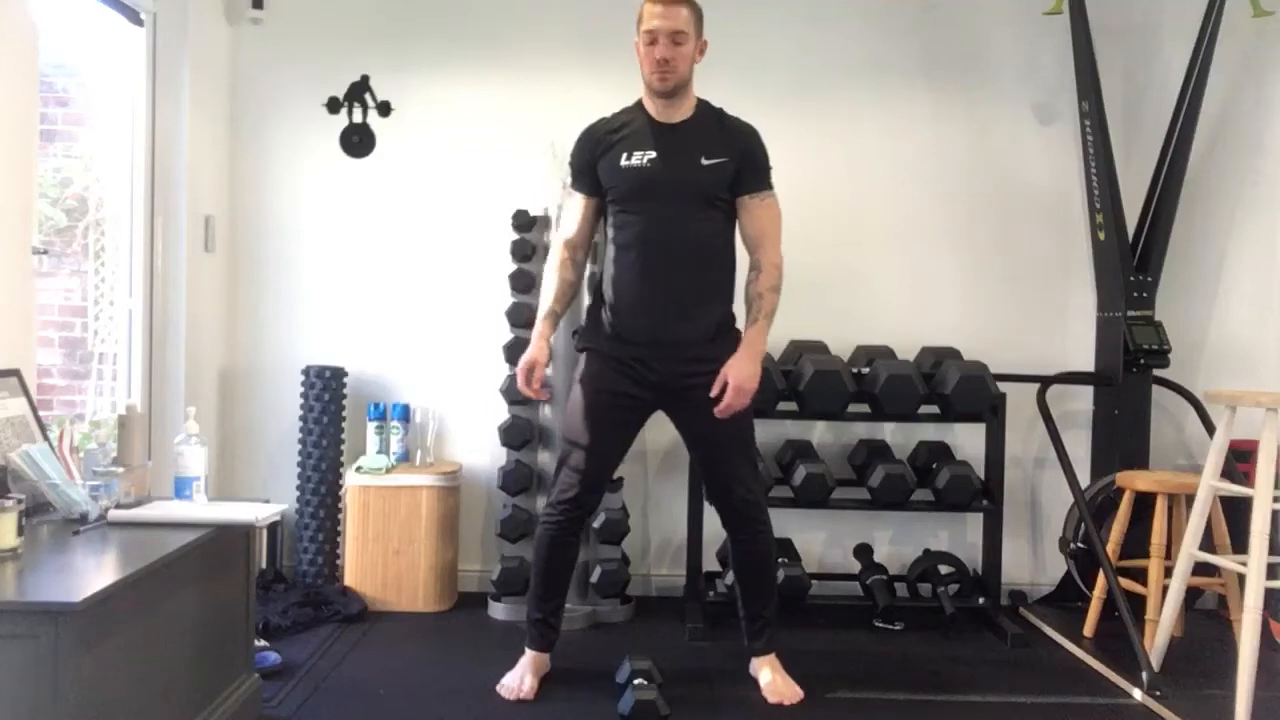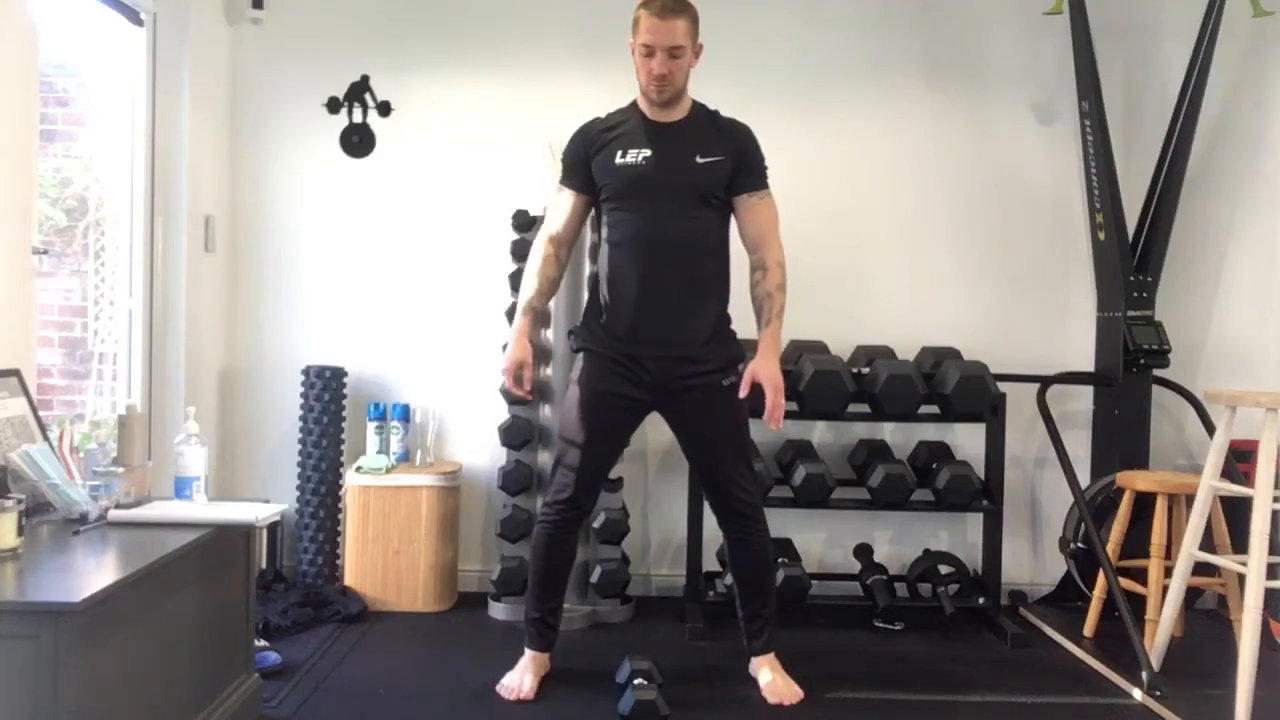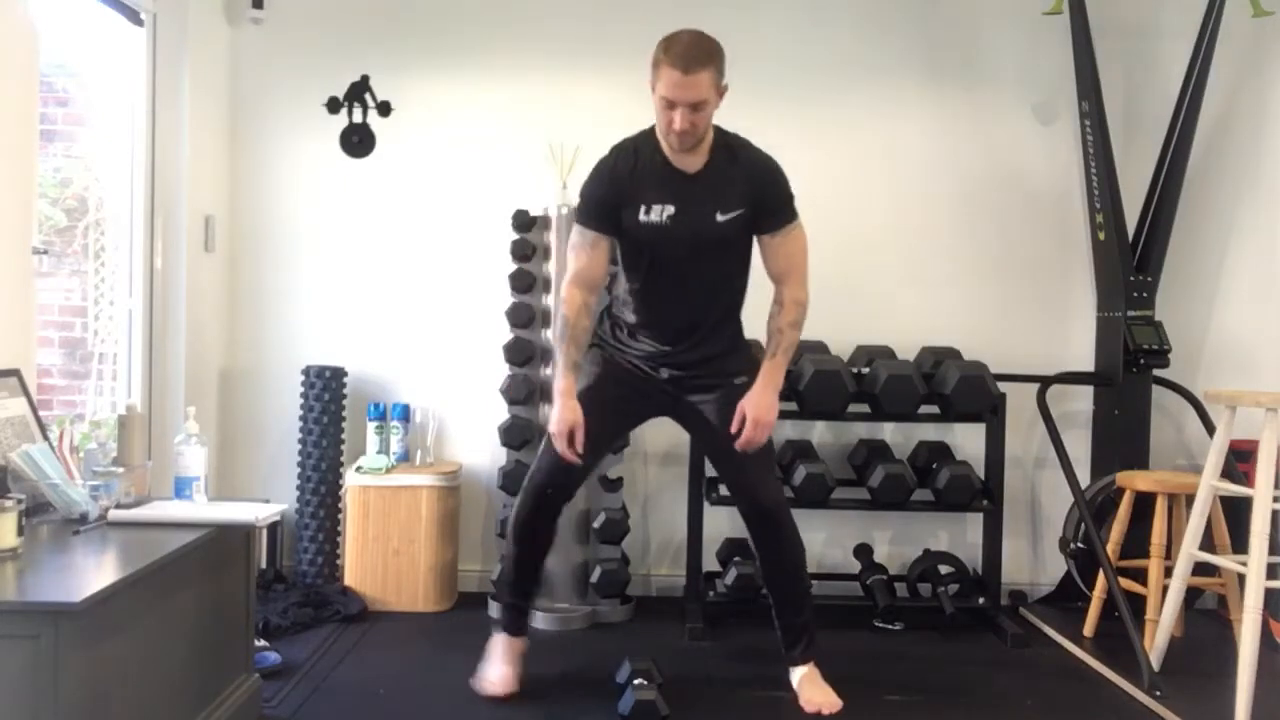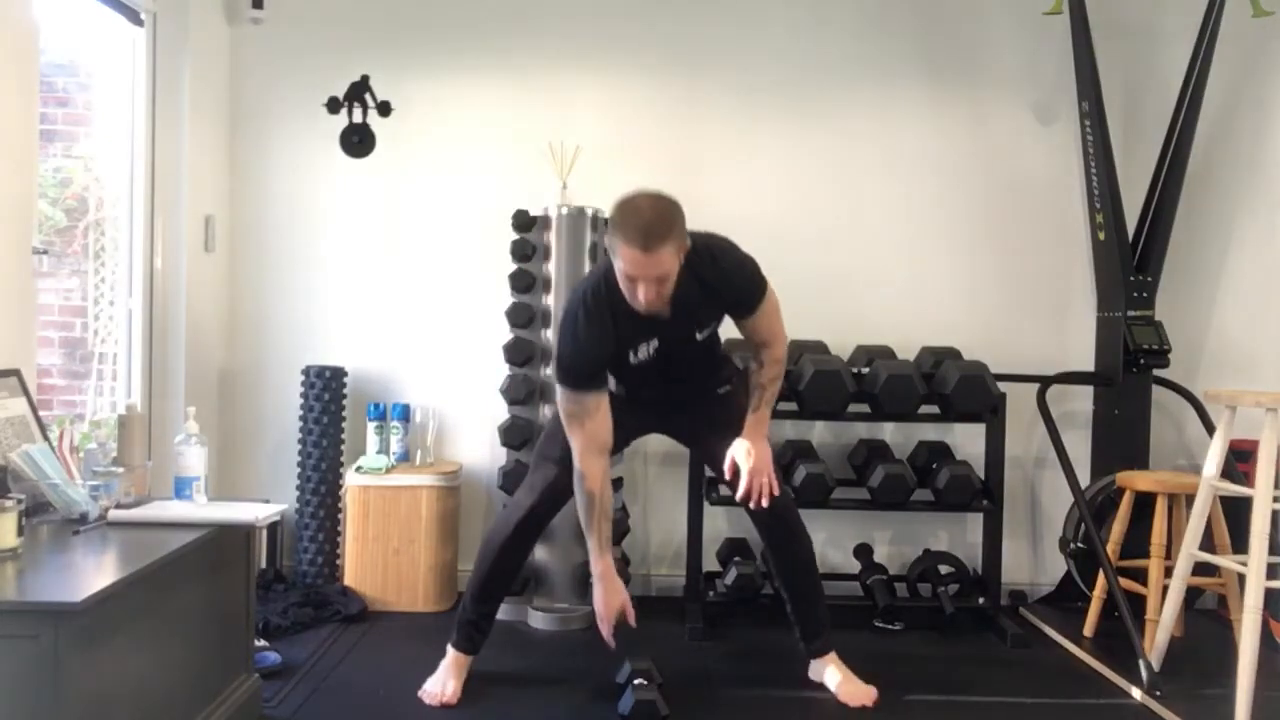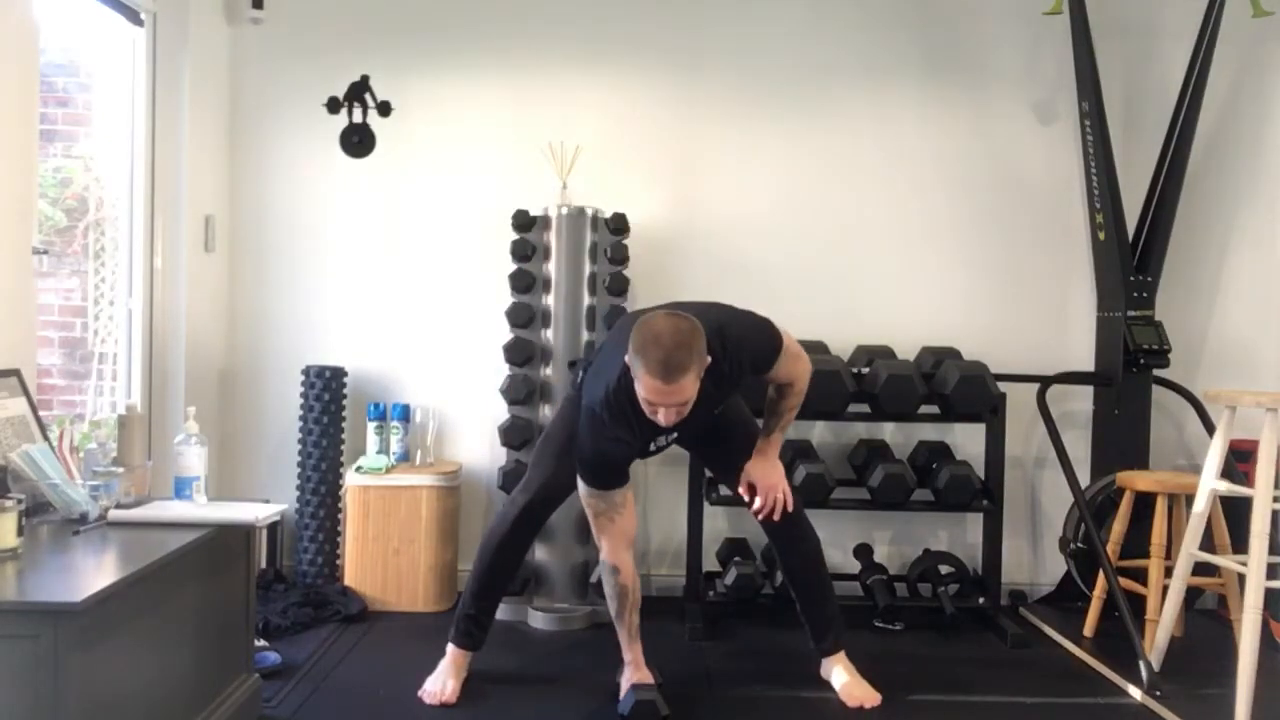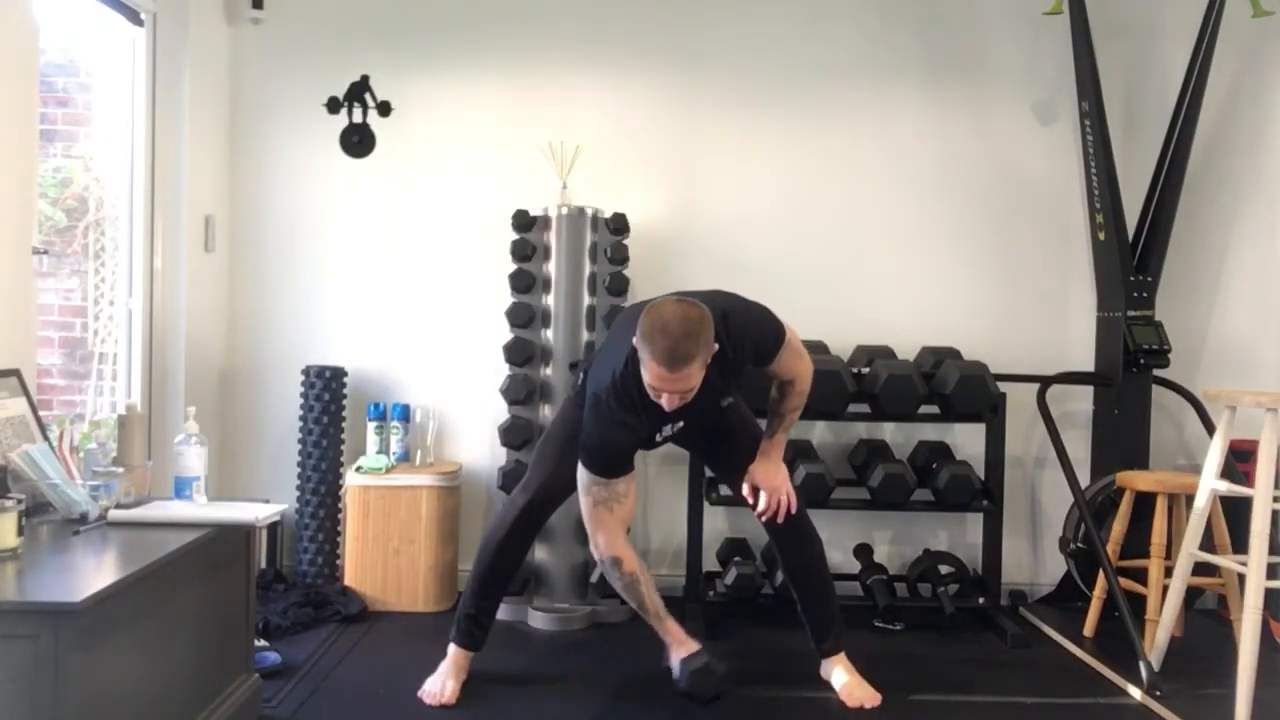
dt=0.7s
person 1, frame 1
left shoulder: (736, 140)
right shoulder: (602, 139)
left elbow: (765, 255)
right elbow: (569, 246)
left wrist: (750, 348)
right wrist: (543, 334)
left hip: (709, 362)
right hip: (615, 357)
left knee: (744, 508)
right knee: (567, 504)
left ankle: (763, 654)
right ankle: (537, 650)
person 1, frame 2
left shoulder: (731, 141)
right shoulder: (596, 139)
left elbow: (765, 253)
right elbow: (554, 240)
left wrist: (768, 348)
right wrist: (522, 329)
left hip: (705, 362)
right hip: (609, 357)
left knee: (739, 508)
right knee: (564, 504)
left ankle: (762, 653)
right ankle: (537, 650)
person 1, frame 3
left shoulder: (757, 175)
right shoulder: (616, 173)
left elbow: (791, 287)
right elbow: (579, 287)
left wrist: (767, 384)
right wrist: (564, 392)
left hip: (717, 367)
right hip: (625, 359)
left knee: (765, 507)
right knee: (542, 487)
left ankle: (802, 661)
right ankle: (509, 637)
person 1, frame 4
left shoulder: (723, 265)
right shoulder: (587, 315)
left elbow: (771, 345)
right elbow: (589, 457)
left wrist: (754, 433)
right wrist: (603, 574)
left hip: (704, 391)
right hip: (613, 398)
left knee: (772, 505)
right knee: (528, 507)
left ankle: (823, 657)
right ankle: (459, 655)
person 1, frame 5
left shoulder: (740, 337)
right shoulder: (604, 410)
left elbow: (795, 371)
right elbow: (616, 551)
left wrist: (766, 452)
right wrist: (633, 663)
right hip: (603, 394)
left knee: (778, 505)
right knee: (529, 503)
left ankle: (833, 657)
right ankle: (458, 653)
person 1, frame 6
left shoulder: (743, 325)
right shoulder: (610, 398)
left elbow: (797, 372)
right elbow: (607, 541)
left wrist: (770, 455)
right wrist: (673, 638)
left hip: (712, 404)
right hip: (606, 395)
left knee: (782, 506)
right knee: (530, 503)
left ankle: (833, 657)
right ankle: (459, 653)
